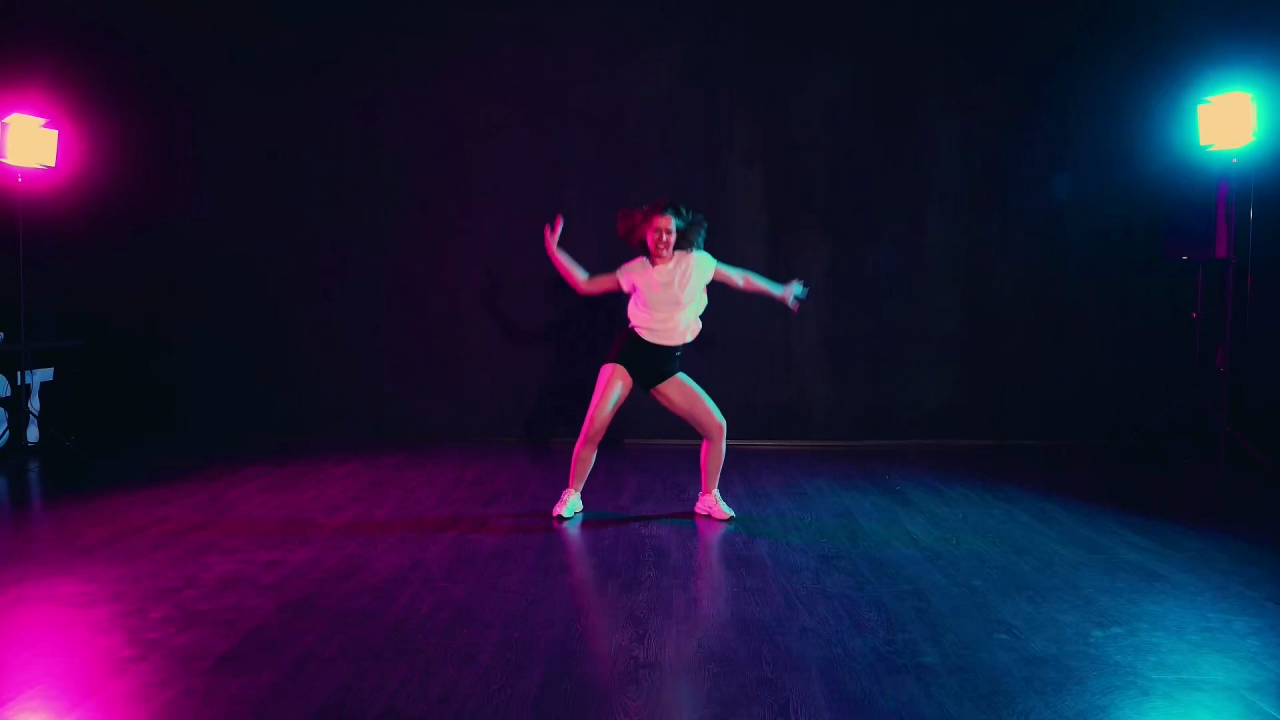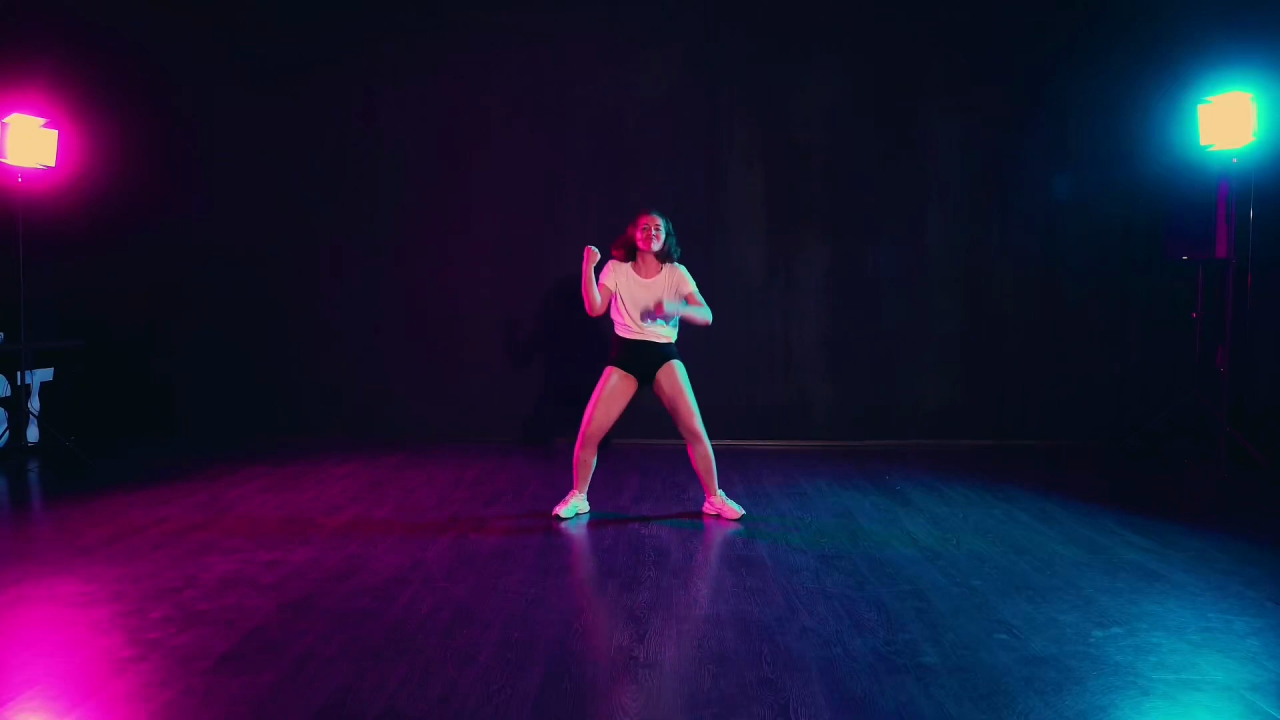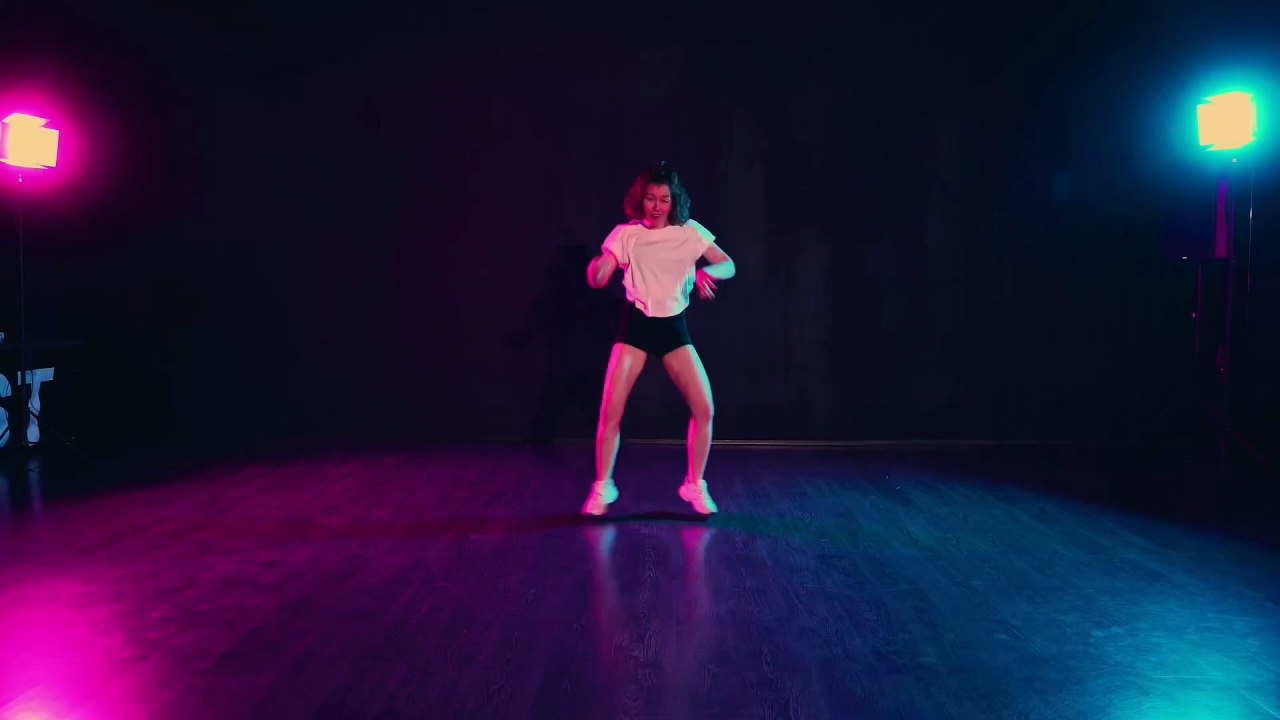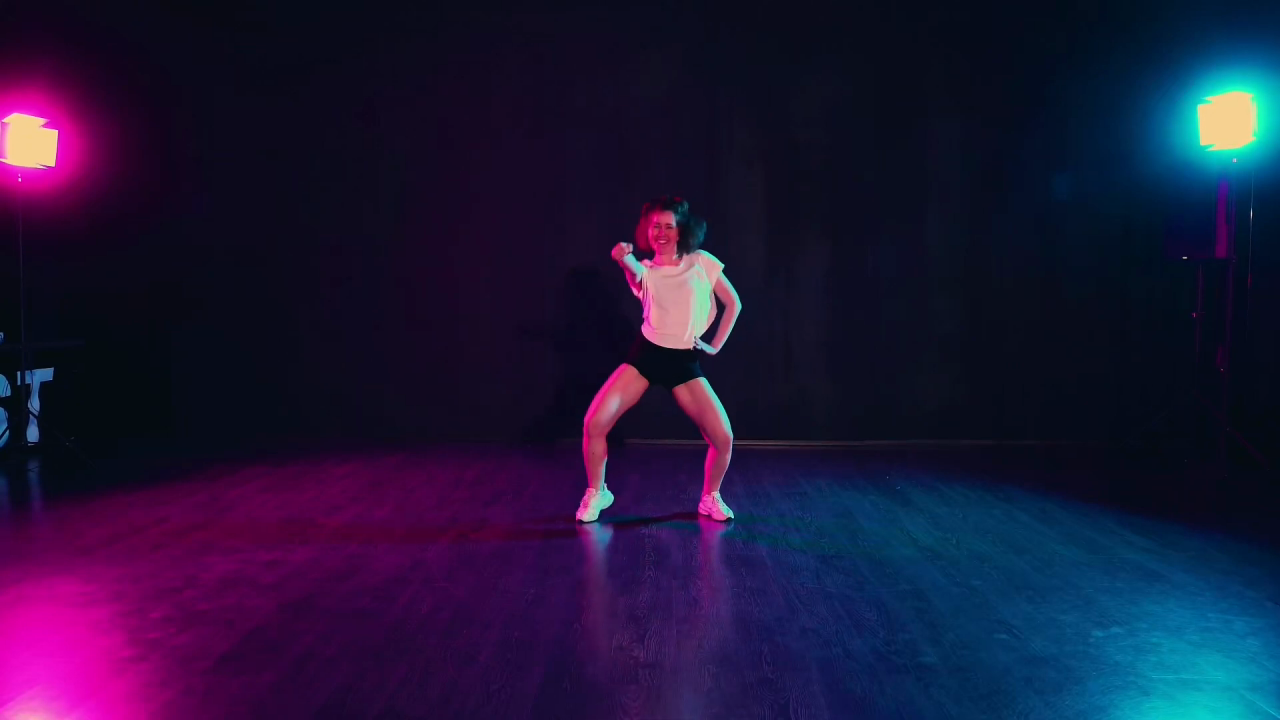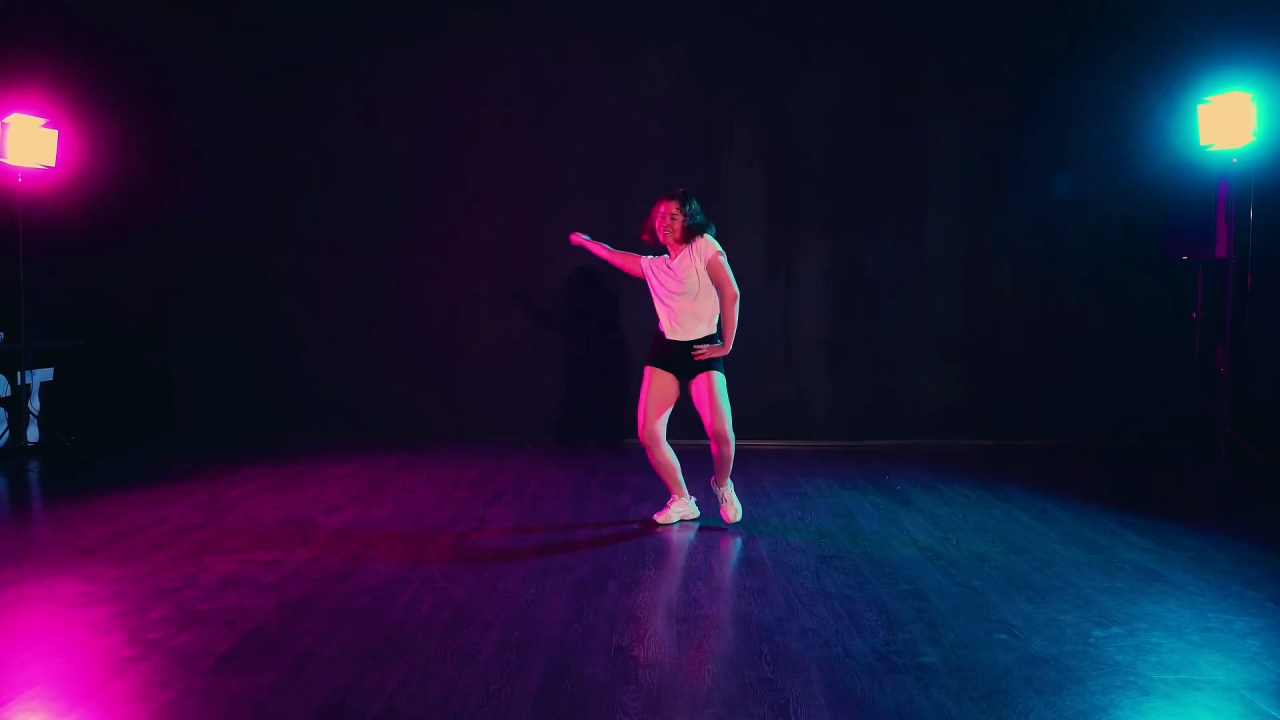
dt=0.7s
person 1, frame 1
left shoulder: (695, 262)
right shoulder: (637, 269)
left elbow: (736, 278)
right elbow: (585, 285)
left wrist: (779, 291)
right wrist: (554, 249)
left hip: (665, 365)
right hip: (631, 353)
left knee: (715, 428)
right knee: (593, 429)
left ankle: (708, 498)
right ankle: (571, 496)
person 1, frame 2
left shoulder: (676, 273)
right shoulder: (615, 270)
left elbow: (706, 317)
right elbow: (594, 309)
left wrist: (676, 309)
right wrist: (587, 266)
left hip: (664, 356)
right hip: (626, 355)
left knee: (694, 431)
right knee: (589, 432)
left ankle: (714, 498)
right ankle: (578, 496)
person 1, frame 3
left shoulder: (690, 232)
right shoulder: (625, 234)
left elbow: (727, 266)
right elbow: (598, 279)
left wrist: (705, 274)
right wrist: (598, 267)
left hip: (675, 328)
right hip: (637, 326)
left knee: (703, 407)
right knee: (610, 410)
left ankle: (694, 484)
right ankle: (602, 486)
person 1, frame 4
left shoulder: (705, 263)
right shoulder: (642, 269)
left elbow: (734, 304)
right elbow: (637, 273)
left wrist: (715, 346)
right wrist: (625, 259)
left hip: (685, 361)
right hip: (646, 355)
left knee: (723, 438)
right knee: (594, 424)
left ankle: (710, 498)
right ankle: (596, 493)
person 1, frame 5
left shoulder: (703, 245)
right shoulder: (653, 265)
left elbow: (731, 294)
right elbow: (615, 258)
left wrist: (727, 344)
right wrist: (584, 241)
left hip: (704, 353)
right hip: (663, 352)
left knee: (721, 431)
right knee: (649, 434)
left ankle: (723, 485)
right ankle: (681, 499)
